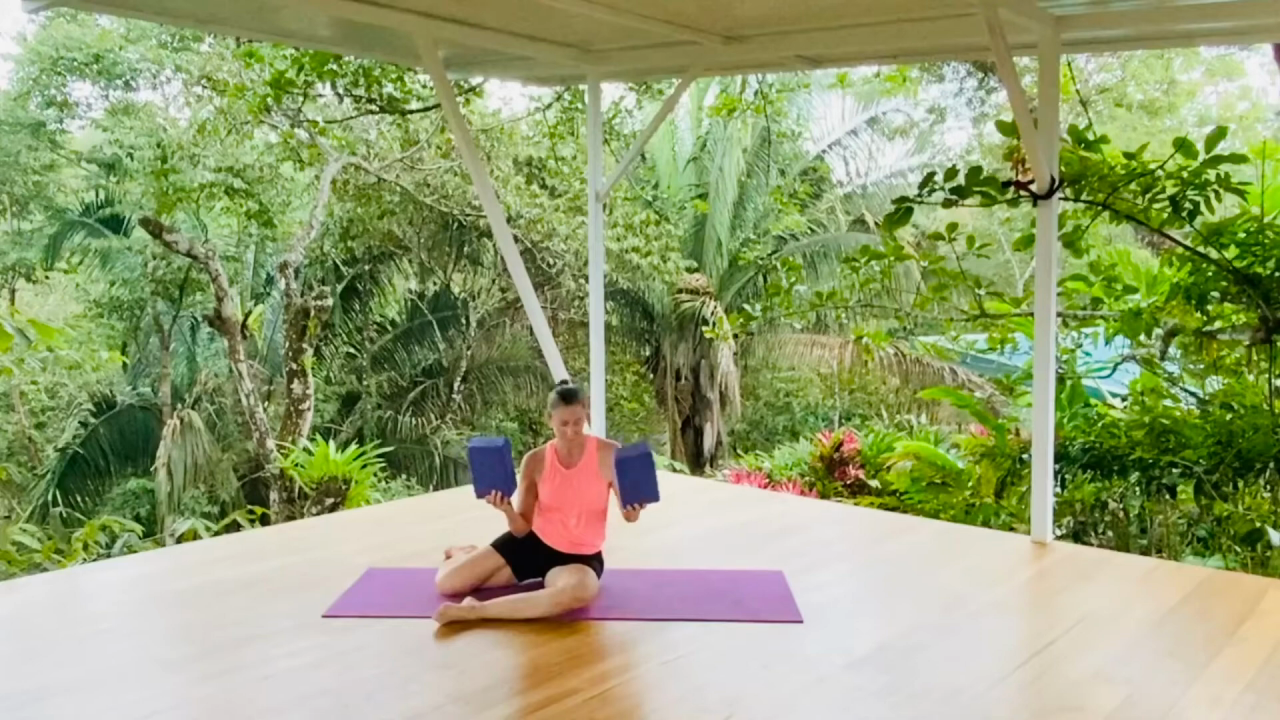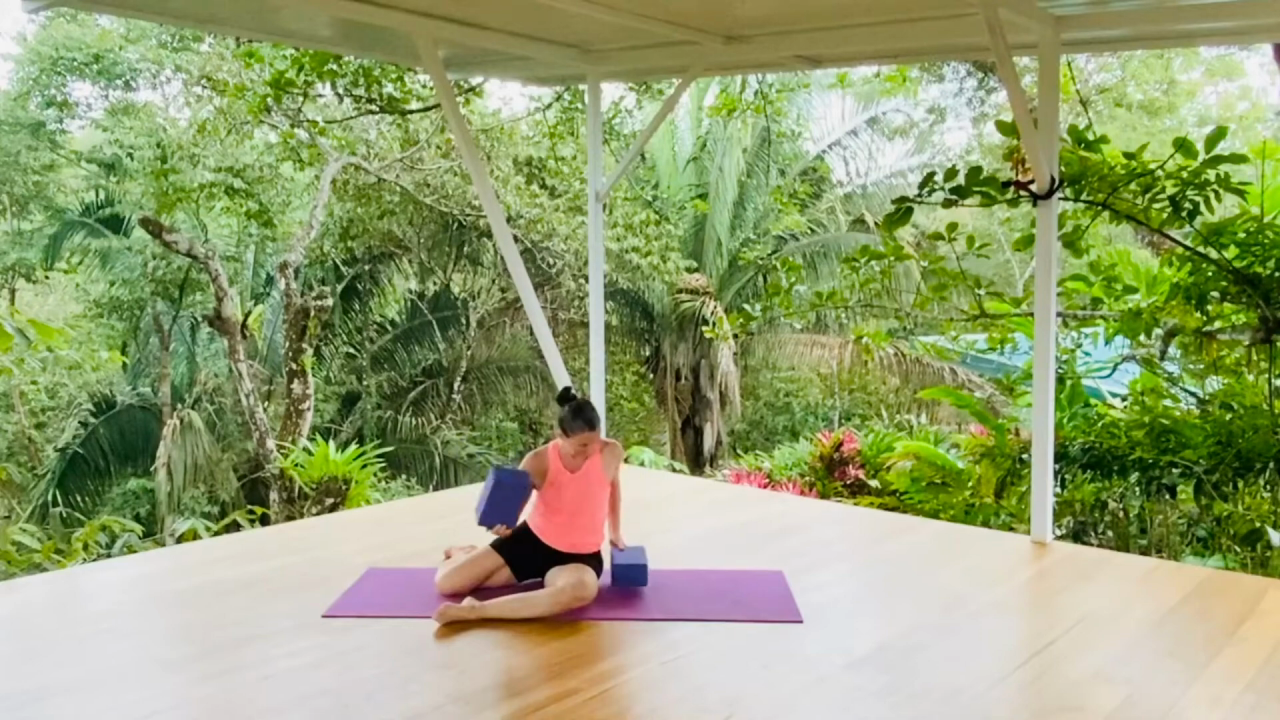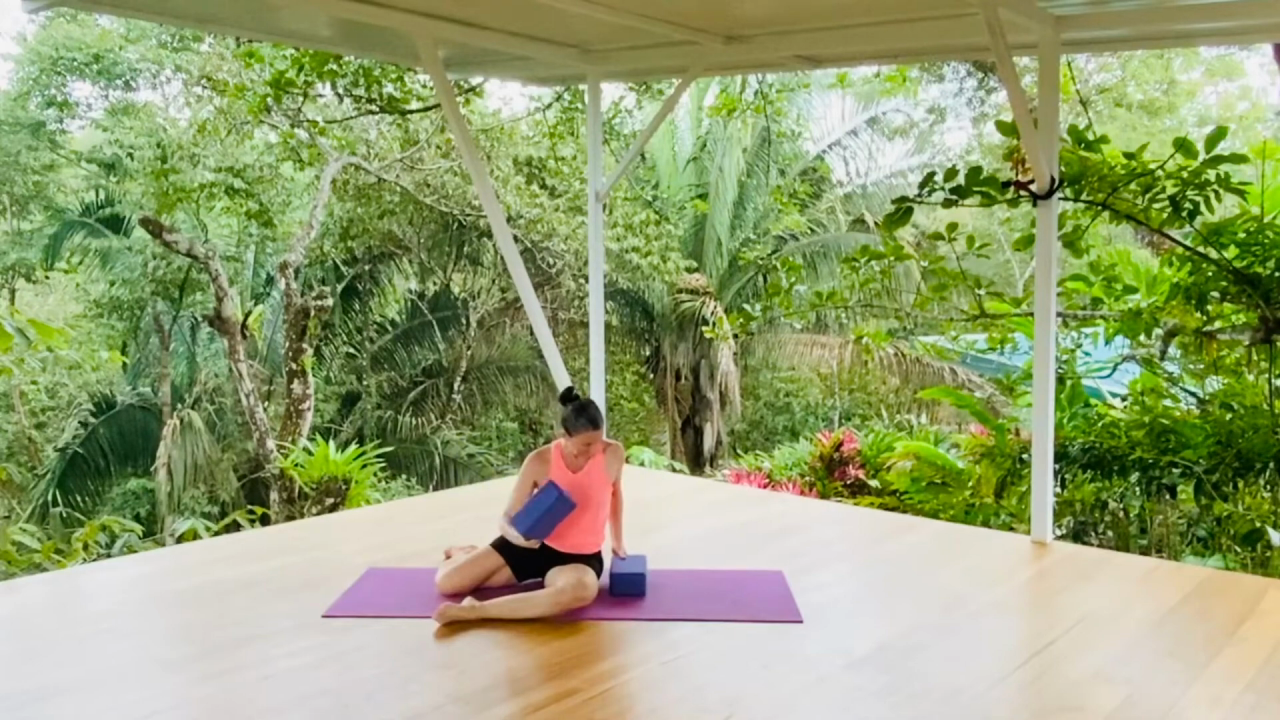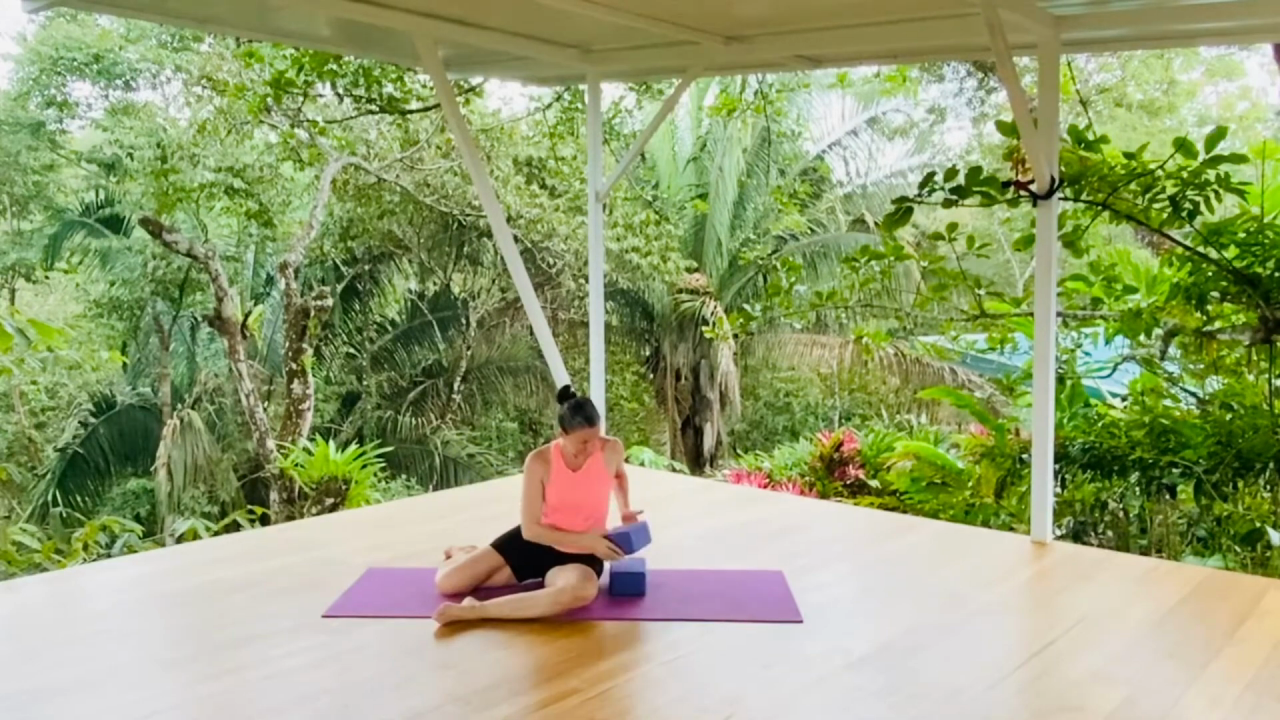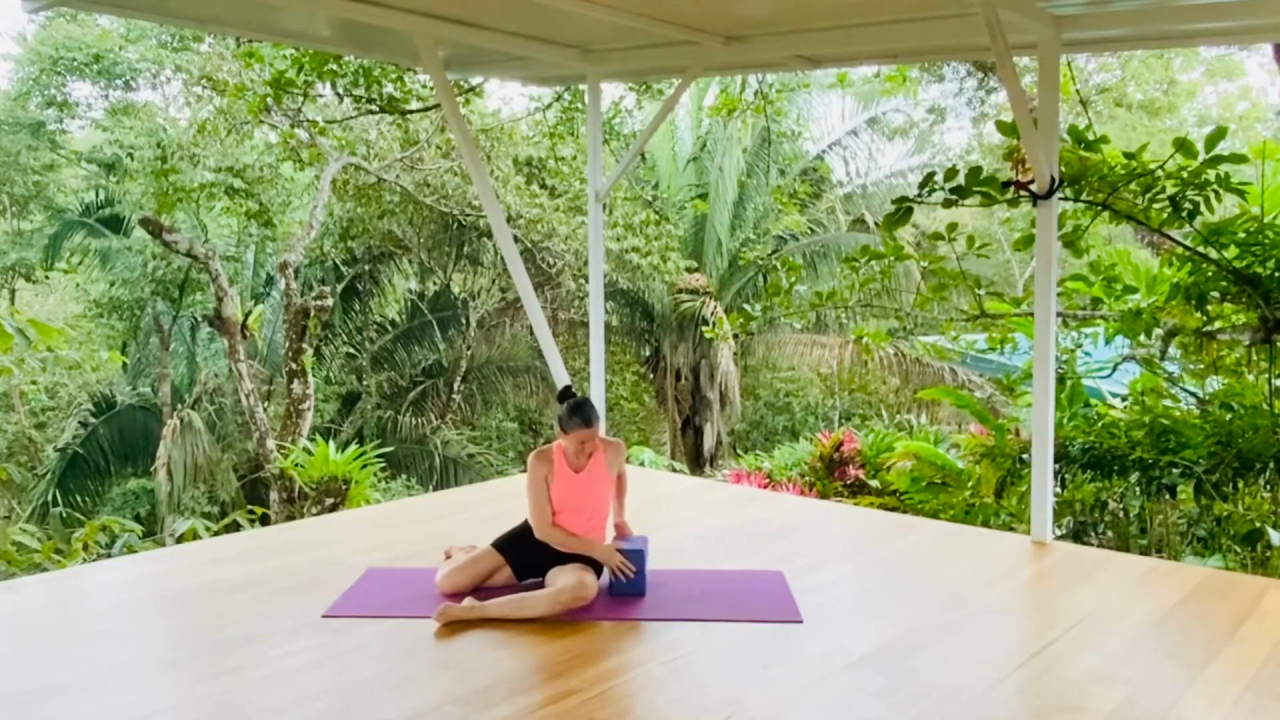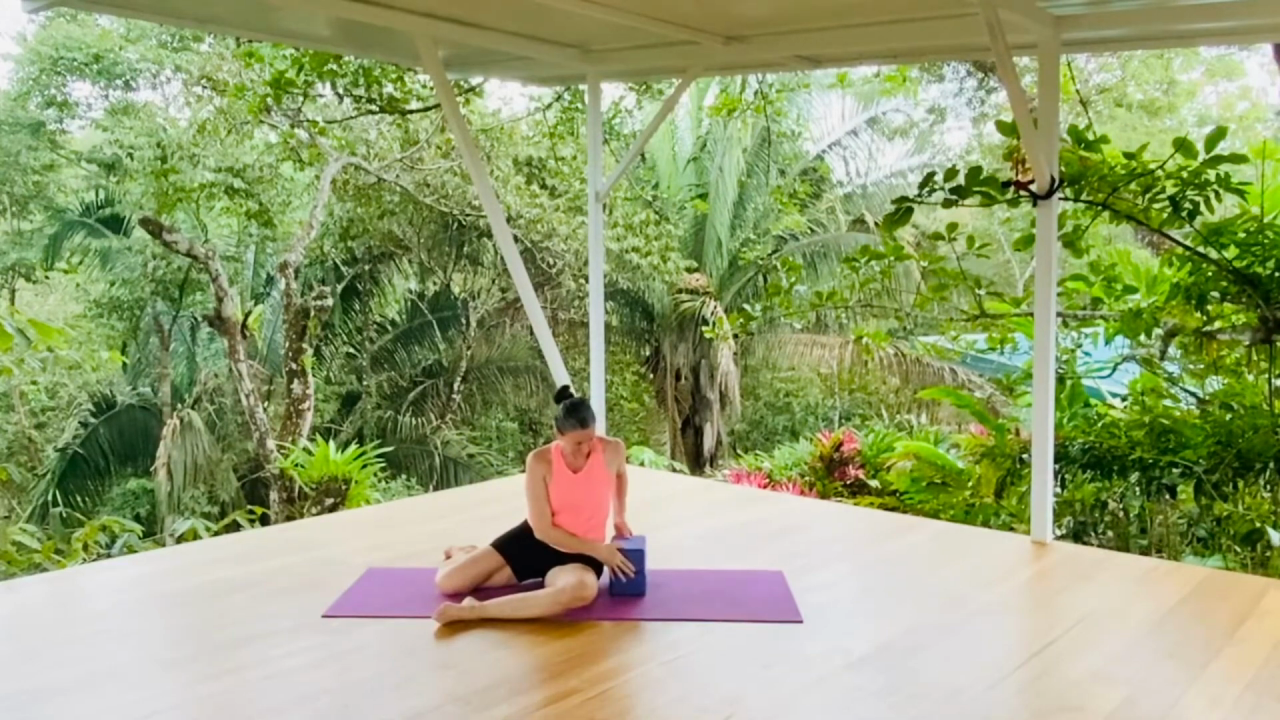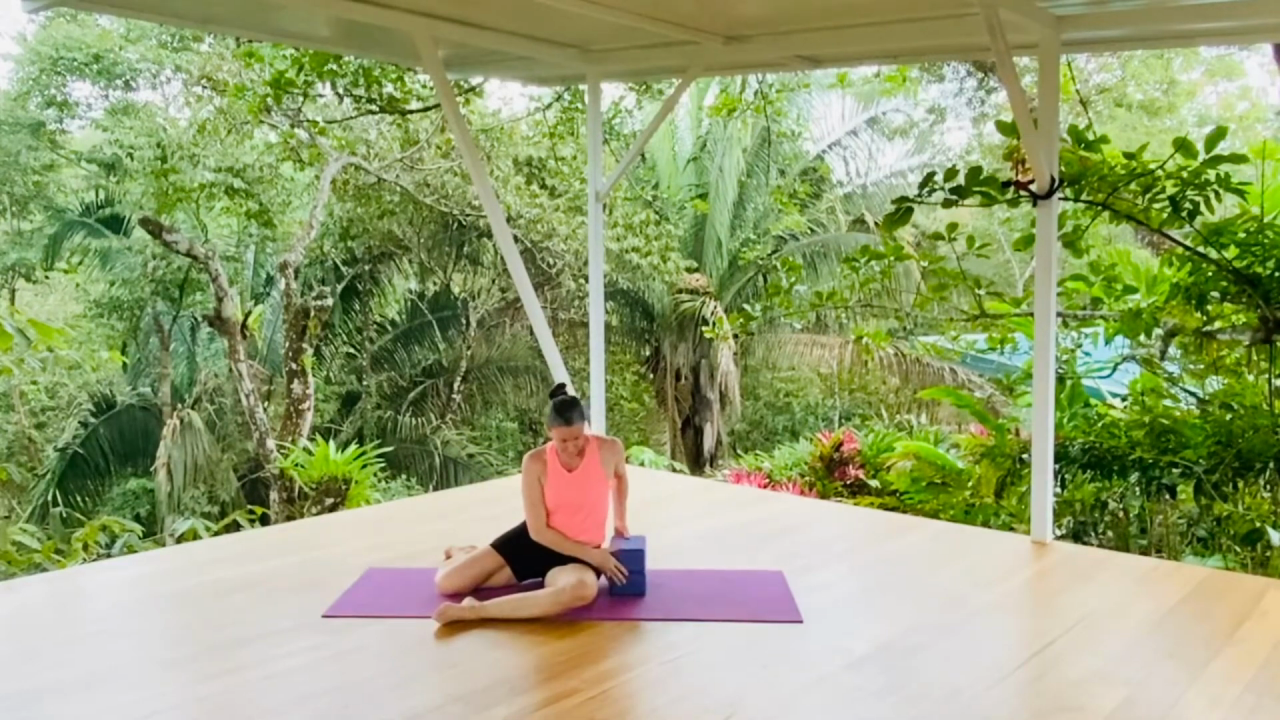
dt=0.5s
person 1, frame 1
left shoulder: (609, 454)
right shoulder: (535, 461)
left elbow: (630, 518)
right elbow: (522, 529)
left wrist: (632, 509)
right wrist: (508, 510)
left hip: (580, 557)
right hip: (533, 541)
left knee: (580, 590)
right knee: (447, 583)
left ankle: (475, 610)
right ankle: (468, 554)
person 1, frame 2
left shoulder: (611, 453)
right shoulder: (537, 462)
left wrist: (615, 531)
right wrist: (499, 526)
left hip: (579, 556)
right hip: (532, 540)
left knee: (580, 590)
right knee: (446, 582)
left ankle: (476, 610)
right ankle: (468, 553)
person 1, frame 3
left shoulder: (613, 454)
right shoulder: (539, 462)
right elbow: (508, 517)
left wrist: (618, 541)
right wrist: (515, 535)
left hip: (580, 557)
right hip: (534, 543)
left knee: (581, 590)
right knee: (446, 583)
left ankle: (476, 610)
right ankle: (469, 554)
person 1, frame 4
left shoulder: (612, 449)
right shoulder: (539, 461)
right elbow: (529, 529)
left wrist: (625, 510)
right wrist: (584, 540)
left hip: (579, 557)
right hip: (533, 542)
left knee: (581, 591)
right knee: (447, 582)
left ankle: (476, 610)
right ankle: (468, 554)
person 1, frame 5
left shoulder: (614, 451)
right shoulder: (541, 461)
right elbow: (543, 530)
left wrist: (620, 518)
right wrist: (598, 550)
left hip: (579, 556)
right hip: (533, 540)
left knee: (581, 590)
right knee: (447, 582)
left ankle: (476, 610)
right ankle: (468, 554)
person 1, frame 6
left shoulder: (613, 450)
right shoulder: (539, 462)
right elbow: (543, 530)
left wrist: (620, 518)
right wrist: (599, 550)
left hip: (579, 556)
right hip: (533, 540)
left knee: (582, 590)
right knee: (447, 582)
left ankle: (476, 610)
right ankle: (468, 554)
person 1, frame 7
left shoulder: (609, 449)
right shoulder: (535, 462)
left elbow: (620, 476)
right elbow: (538, 530)
left wrist: (620, 520)
right wrist: (592, 554)
left hip: (579, 556)
right hip: (533, 541)
left knee: (582, 589)
right knee: (447, 582)
left ankle: (476, 610)
right ankle: (467, 554)
